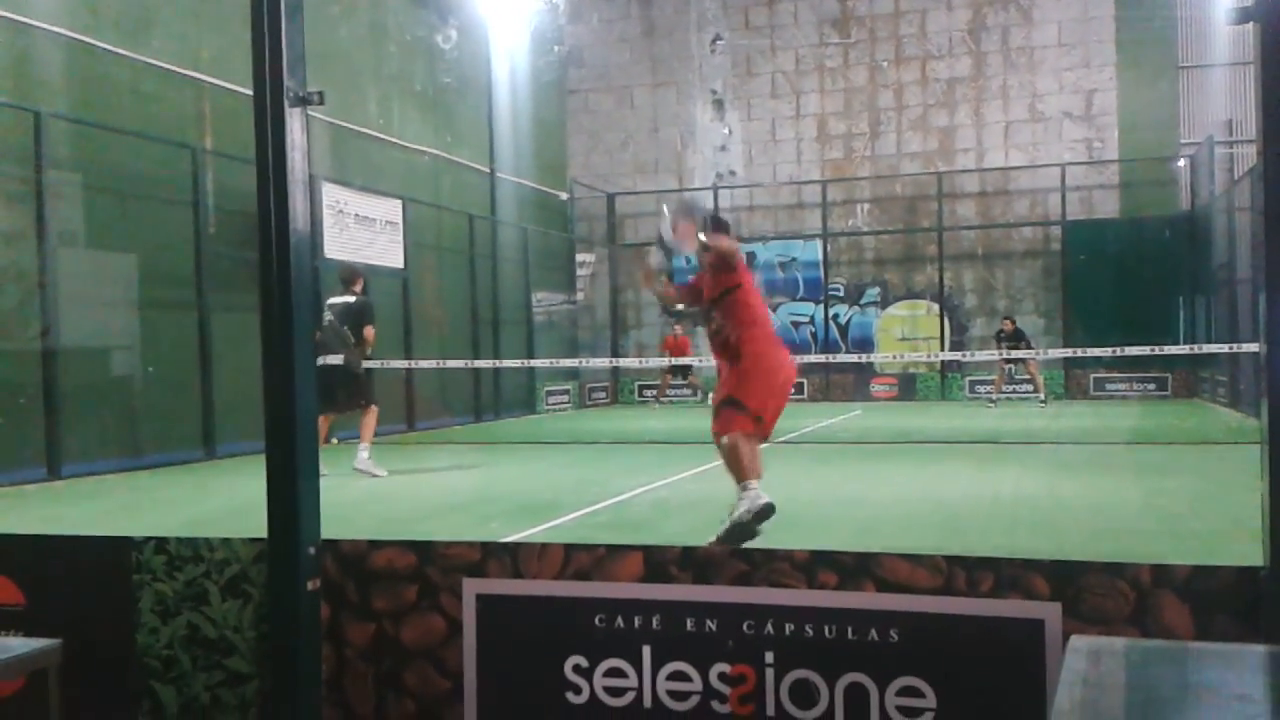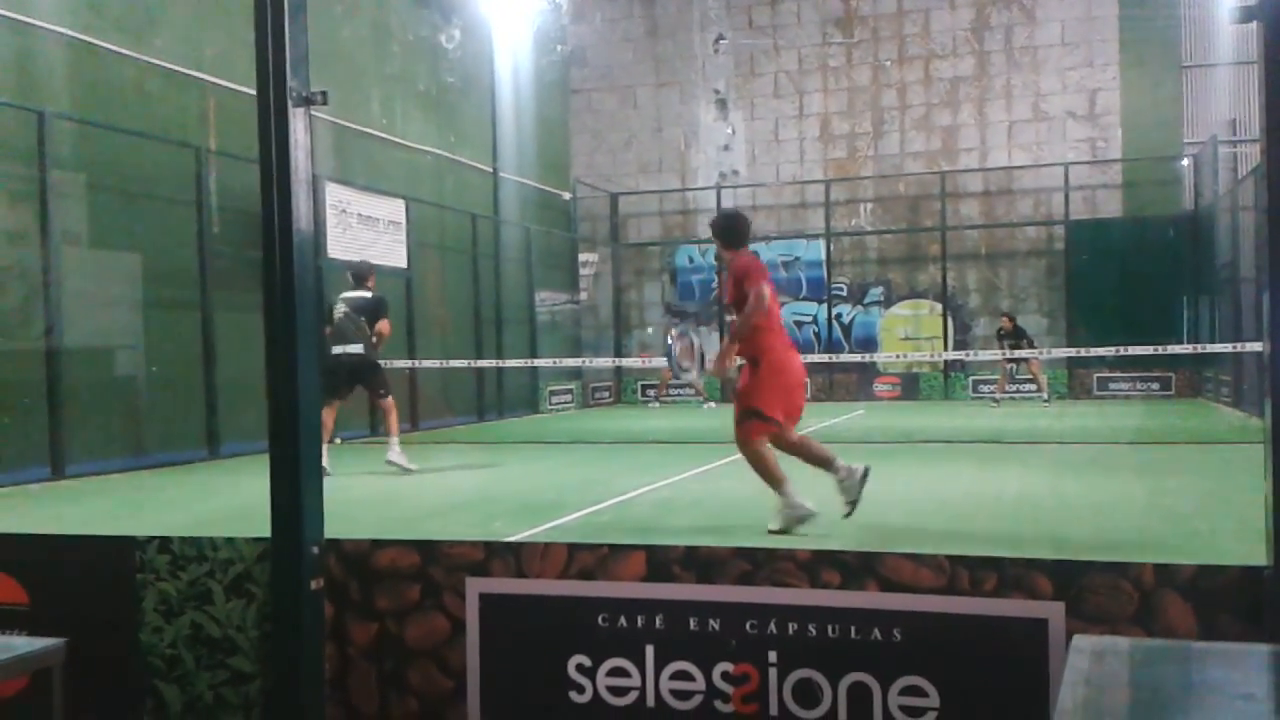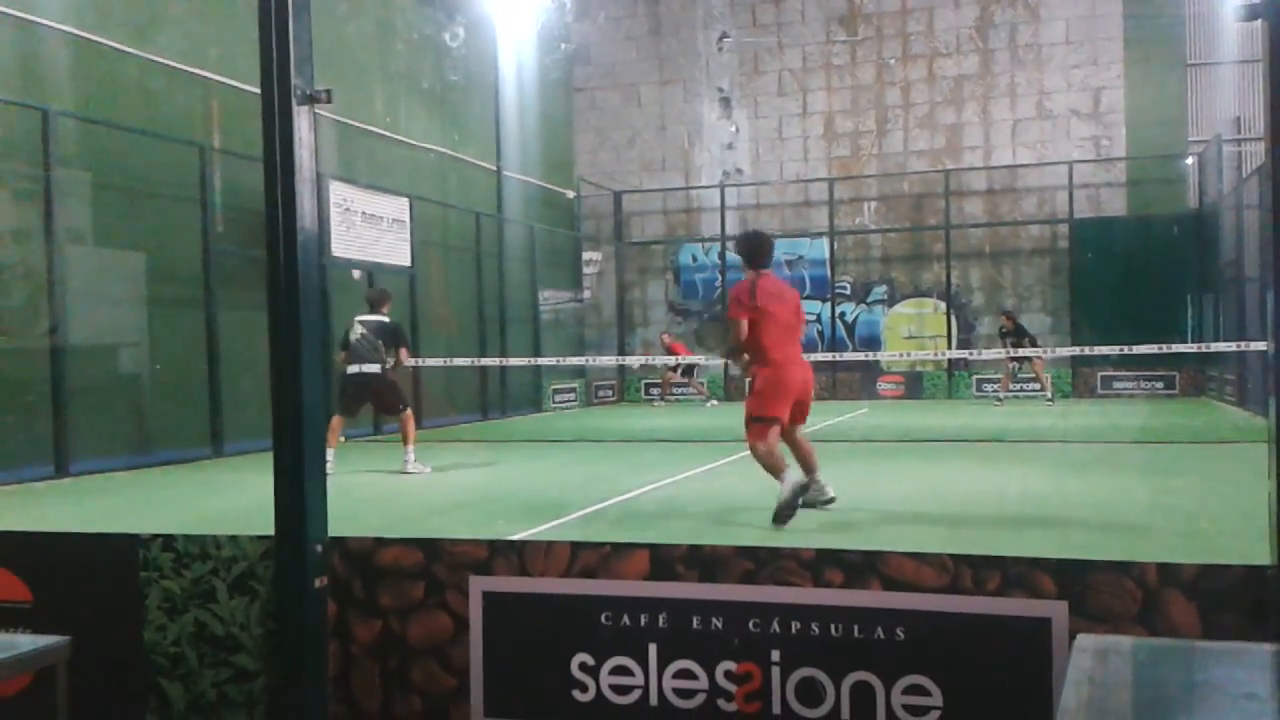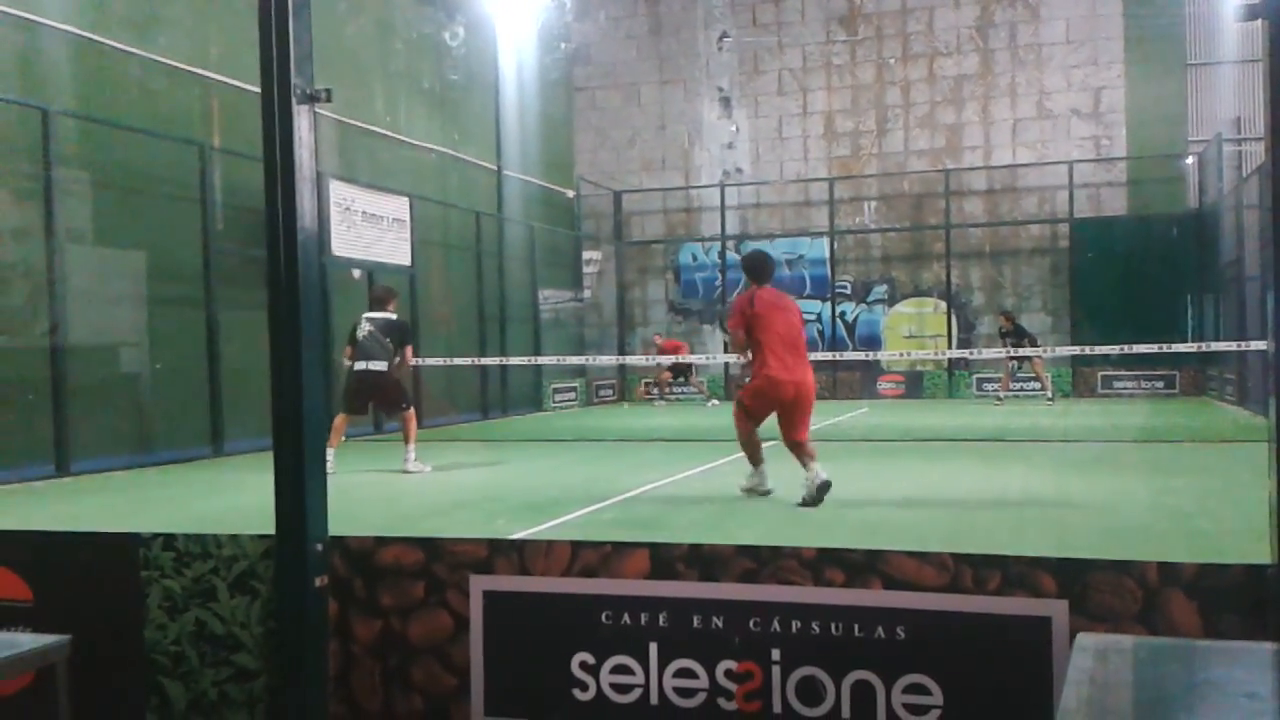
dt=0.2s
person 1, frame 1
left shoulder: (728, 262)
right shoulder: (703, 282)
left elbow: (731, 248)
right elbow: (673, 296)
left wrist: (700, 239)
right wrist: (656, 281)
left hip: (758, 361)
right hip: (772, 364)
left knee: (728, 433)
right knee: (742, 440)
left ankle: (753, 499)
right ankle: (752, 501)
person 1, frame 2
left shoulder: (743, 265)
right shoulder: (748, 264)
left elbow: (761, 301)
left wrist: (730, 342)
left hip: (768, 365)
right hip: (785, 363)
left knee: (749, 440)
right knee: (784, 438)
left ankle: (794, 504)
right ankle: (847, 472)
person 1, frame 3
left shoulder: (744, 289)
right shoulder: (789, 290)
left elbow: (740, 336)
left wrist: (735, 355)
left hip: (773, 375)
right hip: (801, 371)
left knee: (760, 442)
right knee: (791, 431)
left ankle: (792, 482)
right ankle: (818, 488)
person 1, frame 4
left shoulder: (744, 300)
right shoulder: (790, 303)
left elbow: (738, 342)
left hip: (769, 378)
right hip: (802, 378)
left knee: (744, 418)
right knee: (796, 436)
left ankle: (759, 478)
right ankle: (815, 476)
person 2, frame 1
left shoulder: (328, 304)
right shoulder: (362, 303)
right elbow: (369, 334)
right wrist: (366, 350)
left hip: (324, 366)
right hip: (346, 365)
left knee: (325, 414)
right knee: (370, 410)
right ankle: (363, 456)
person 2, frame 2
left shoulder: (338, 300)
right shoulder: (376, 299)
left elbow: (328, 331)
right elbow: (383, 328)
right wrist: (375, 342)
left hip: (336, 356)
right hip: (361, 356)
left knee: (330, 405)
right knee: (388, 403)
left ankle: (322, 457)
right ankle: (394, 451)
person 2, frame 3
left shoulder: (354, 324)
right shoulder: (393, 326)
left elbow: (342, 357)
right elbow: (403, 359)
right wrist: (389, 370)
left hip: (352, 375)
right hip: (377, 374)
left knee: (340, 416)
right knee: (406, 415)
left ankle: (327, 461)
right ankle: (410, 461)
person 2, frame 4
left shoulder: (361, 321)
right shoulder: (399, 323)
left elbow: (348, 353)
right elbow: (408, 358)
right wrist: (395, 369)
left hip: (358, 372)
right hip: (383, 371)
left knee: (344, 414)
right knee: (408, 413)
left ankle: (328, 459)
right ankle: (410, 460)
